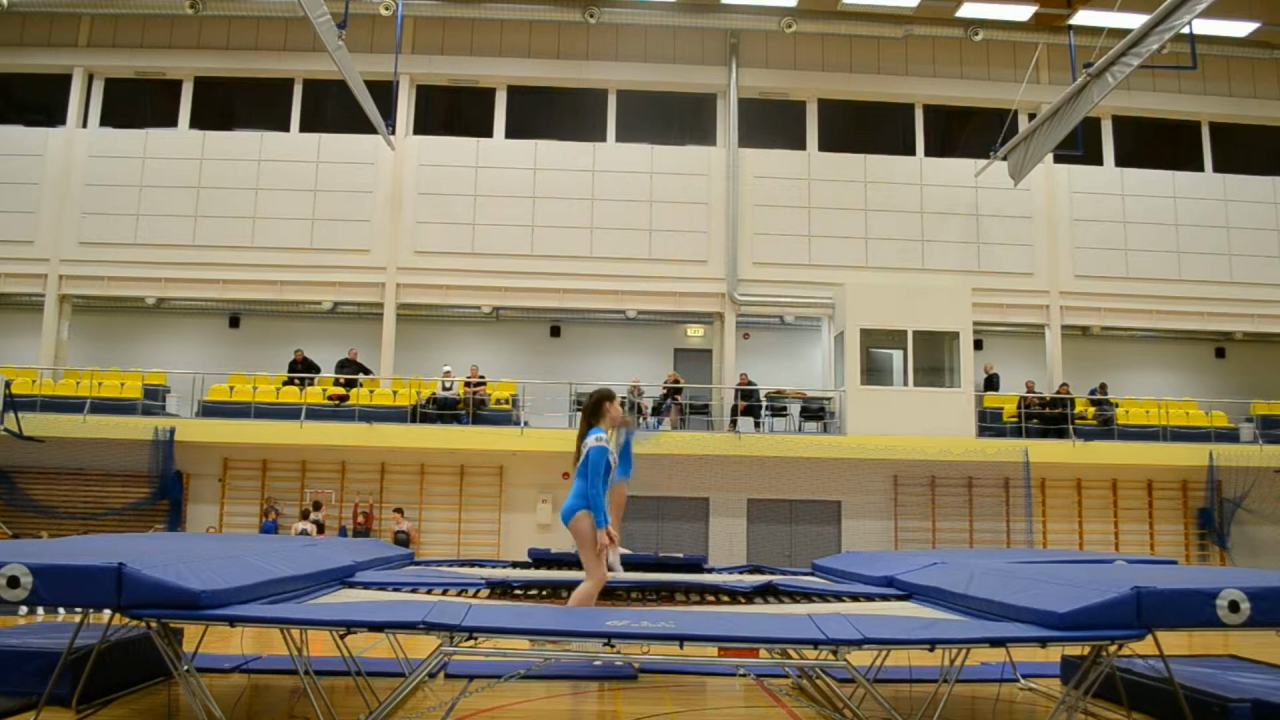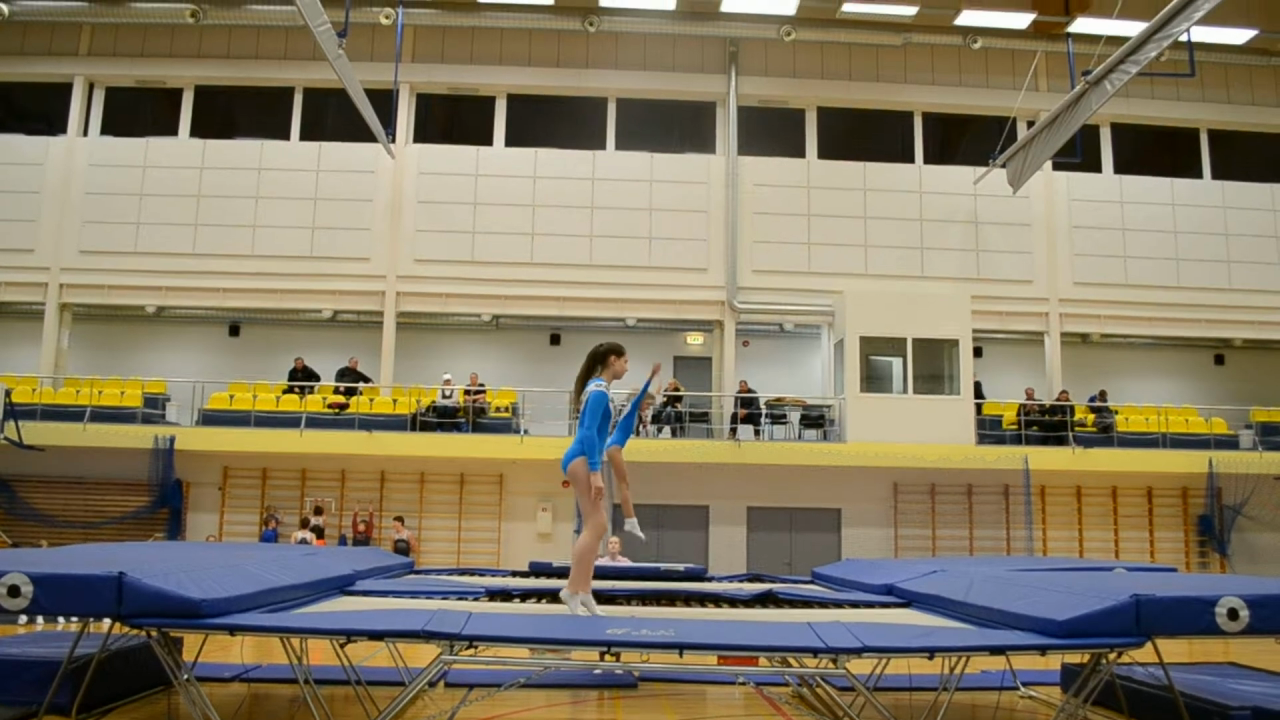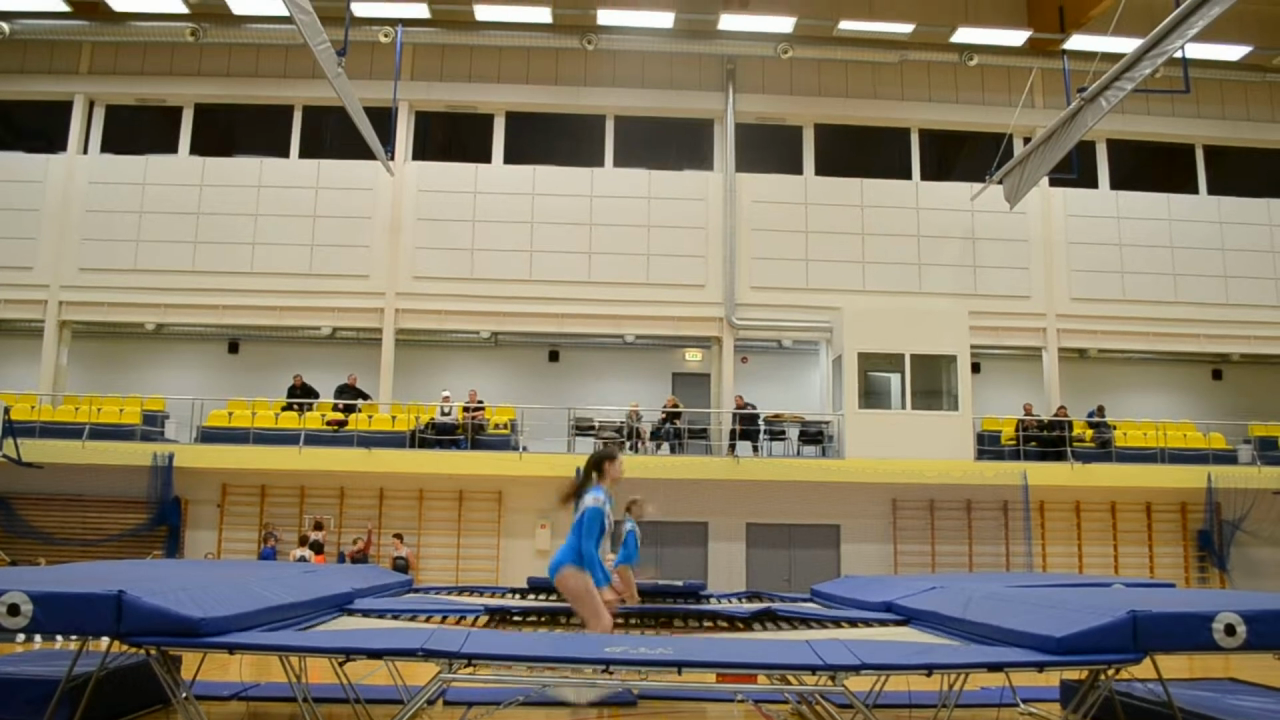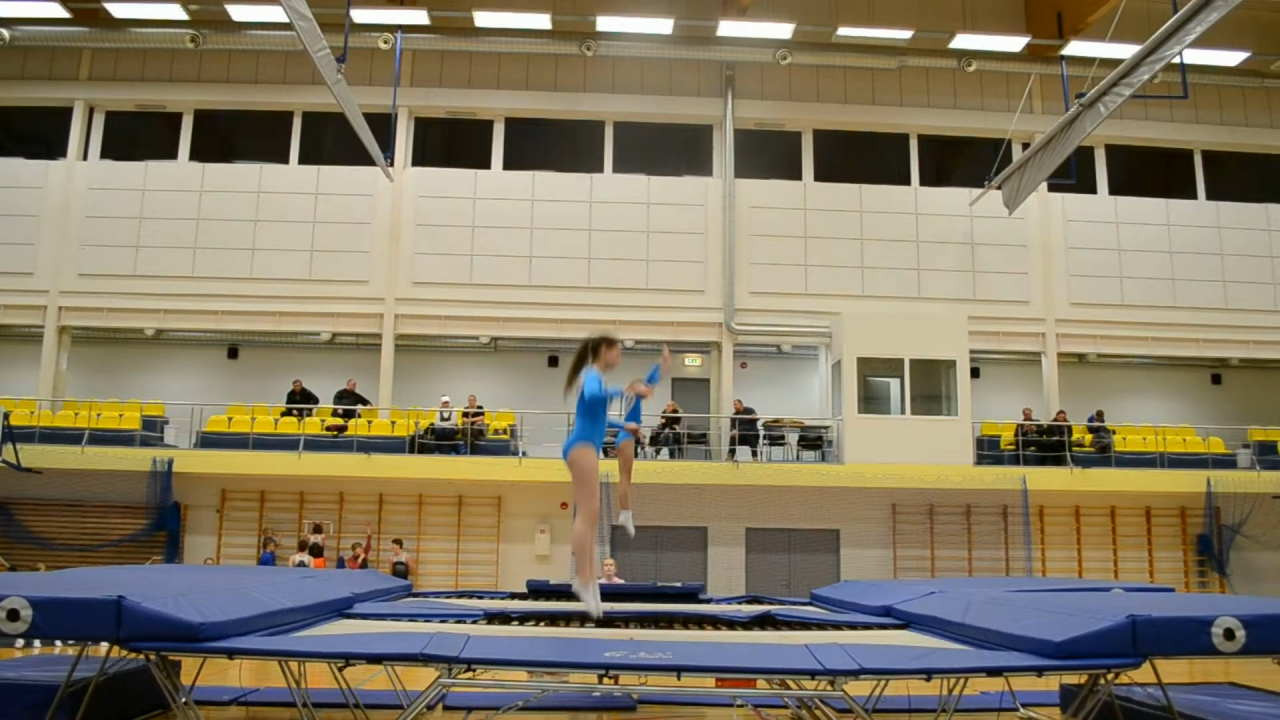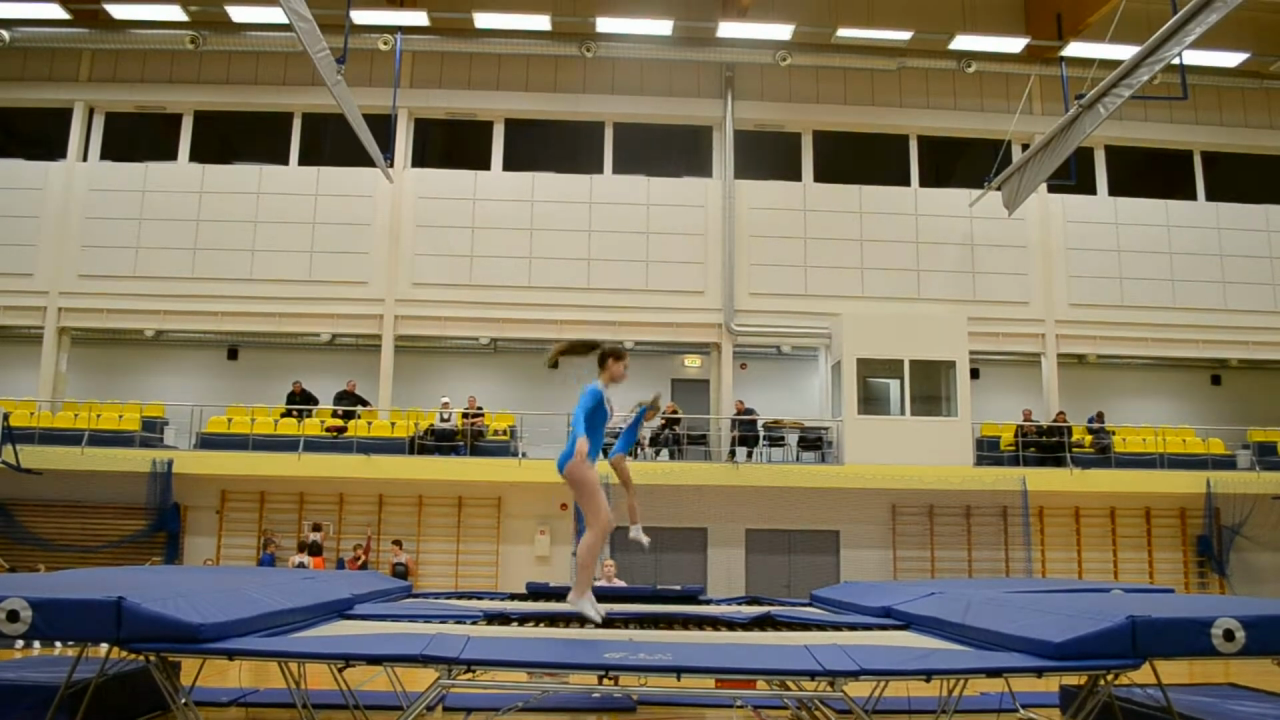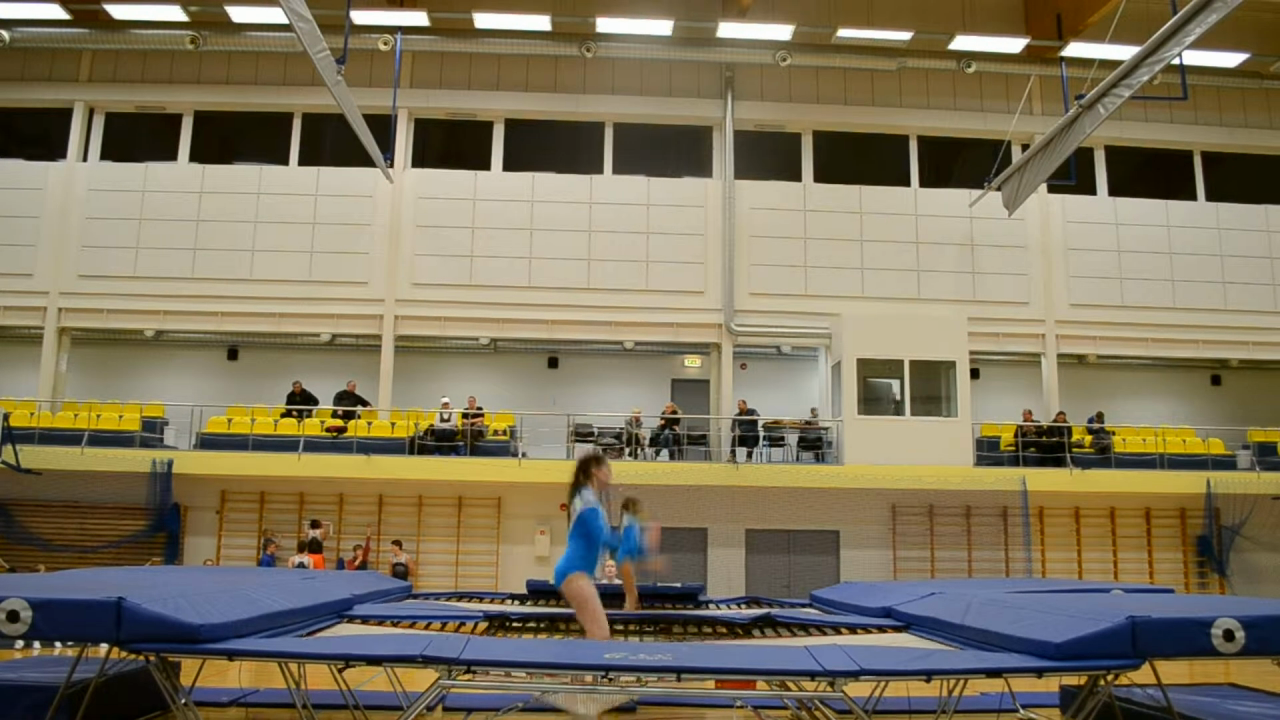
dt=0.4s
person 1, frame 1
left shoulder: (597, 438)
right shoulder: (599, 440)
right elbow: (594, 488)
left wrist: (607, 525)
right wrist: (601, 528)
left hip: (583, 510)
right hip: (582, 510)
left knee: (597, 577)
right knee: (596, 578)
person 1, frame 2
left shoulder: (598, 388)
right shoulder: (599, 388)
right elbow: (589, 430)
left wrist: (594, 469)
right wrist: (595, 471)
left hip: (583, 461)
right hip: (581, 460)
left knee: (595, 527)
right knee: (595, 527)
left ankle: (582, 592)
right ankle: (572, 590)
person 1, frame 3
left shoulder: (602, 499)
right shoulder: (596, 501)
right elbow: (587, 548)
left wrist: (608, 584)
right wrist: (602, 587)
left hip: (573, 567)
right hip: (568, 566)
left knee: (602, 623)
right knee: (601, 625)
person 1, frame 4
left shoulder: (594, 376)
right shoulder: (592, 375)
right elbow: (590, 395)
left wrist: (622, 425)
right wrist: (626, 390)
left hip: (585, 447)
right hip: (581, 446)
left knee: (588, 516)
right knee: (588, 515)
left ankle: (586, 579)
right ankle: (584, 579)
person 1, frame 5
left shoulder: (599, 392)
right shoulder: (595, 390)
right elbow: (578, 414)
right wrist: (581, 439)
left hip: (580, 461)
right hip: (577, 460)
left knee: (603, 524)
right knee: (598, 525)
left ankle: (583, 590)
right ankle: (580, 592)
person 1, frame 6
left shoulder: (589, 502)
right shoulder: (589, 505)
left elbow: (608, 539)
right elbow: (610, 540)
left hip: (577, 572)
right hip: (573, 572)
left knee: (599, 635)
right knee: (600, 633)
